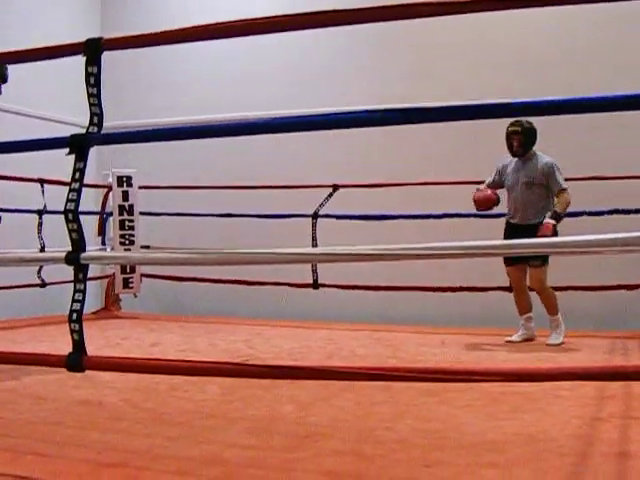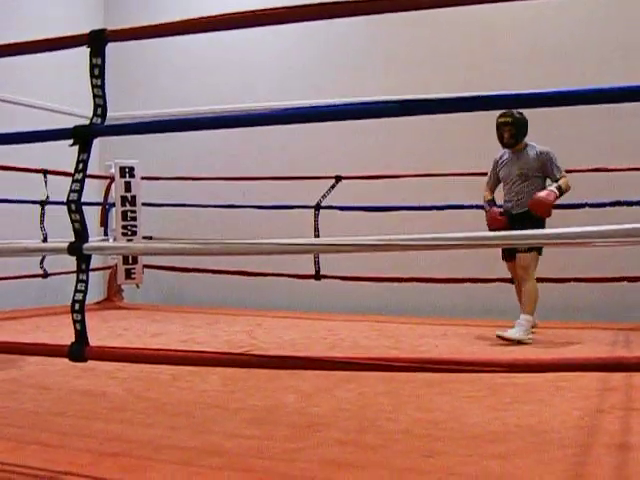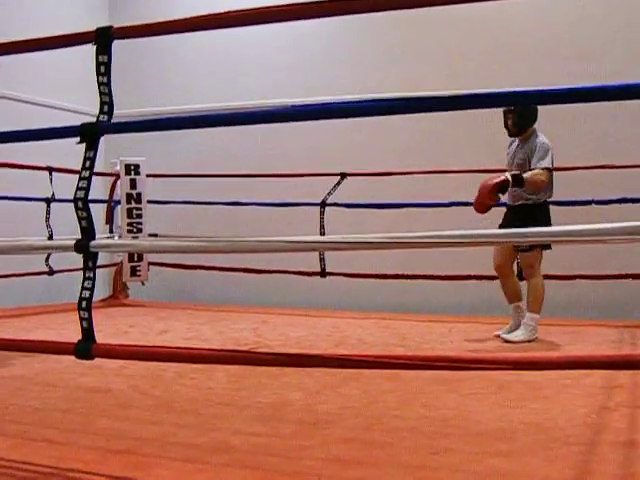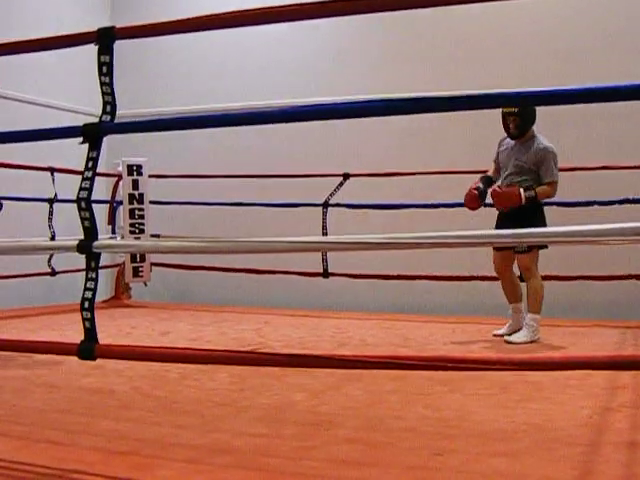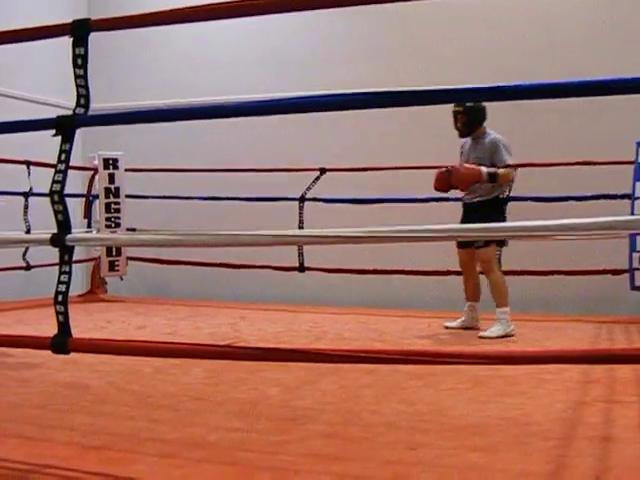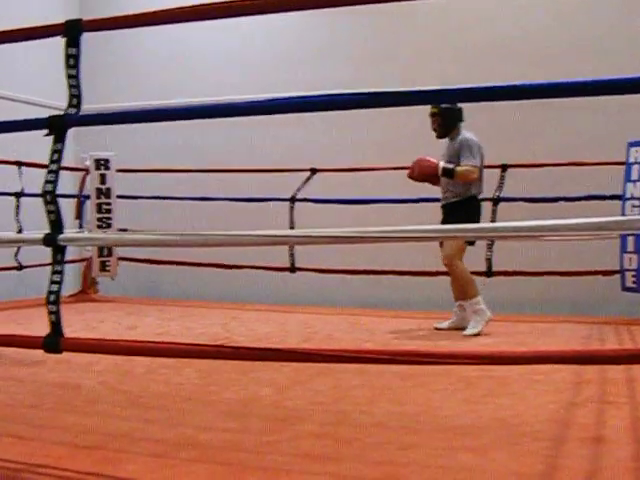
dt=0.4s
person 1, frame 1
left shoulder: (547, 165)
right shoulder: (505, 166)
left elbow: (564, 197)
right elbow: (488, 185)
left wrist: (552, 219)
left hip: (537, 229)
right hip: (513, 229)
left knee: (538, 283)
right knee: (516, 283)
left ankle: (556, 324)
right ankle: (527, 327)
person 1, frame 2
left shoulder: (542, 154)
right shoulder: (500, 160)
left elbow: (565, 182)
right elbow: (488, 190)
left wrist: (554, 192)
right wrist: (491, 207)
left hip: (532, 219)
right hip: (510, 220)
left knee: (525, 271)
right knee: (516, 274)
left ankle: (524, 328)
right ankle: (527, 318)
person 1, frame 3
left shoulder: (541, 145)
right shoulder: (514, 143)
left elbow: (540, 178)
left wrist: (507, 180)
right wrist: (497, 184)
left hip: (533, 213)
right hip: (513, 211)
left knee: (531, 269)
right knee: (500, 266)
left ankle: (530, 326)
right ankle: (518, 318)
person 1, frame 4
left shoulder: (544, 150)
right shoulder: (505, 143)
left elbow: (551, 189)
left wrist: (525, 196)
right wrist: (483, 183)
left hip: (528, 215)
right hip: (506, 213)
left knee: (529, 269)
right knee: (502, 268)
left ankle: (532, 327)
right ankle: (517, 319)
person 1, frame 5
left shoulder: (495, 142)
right shoulder: (466, 144)
left elbow: (509, 174)
left wrist: (485, 174)
right wrist: (451, 179)
left hip: (490, 209)
right hip: (470, 209)
left knee: (489, 264)
right knee: (467, 264)
left ankle: (504, 321)
right ankle: (471, 315)
person 1, frame 6
left shoulder: (467, 141)
right shoulder: (451, 143)
left elbow: (471, 173)
left wrist: (441, 169)
right wrist: (427, 175)
left hip: (465, 207)
right hip: (451, 208)
left knee: (451, 258)
right knee: (452, 262)
left ankle: (478, 310)
right ankle: (461, 315)
